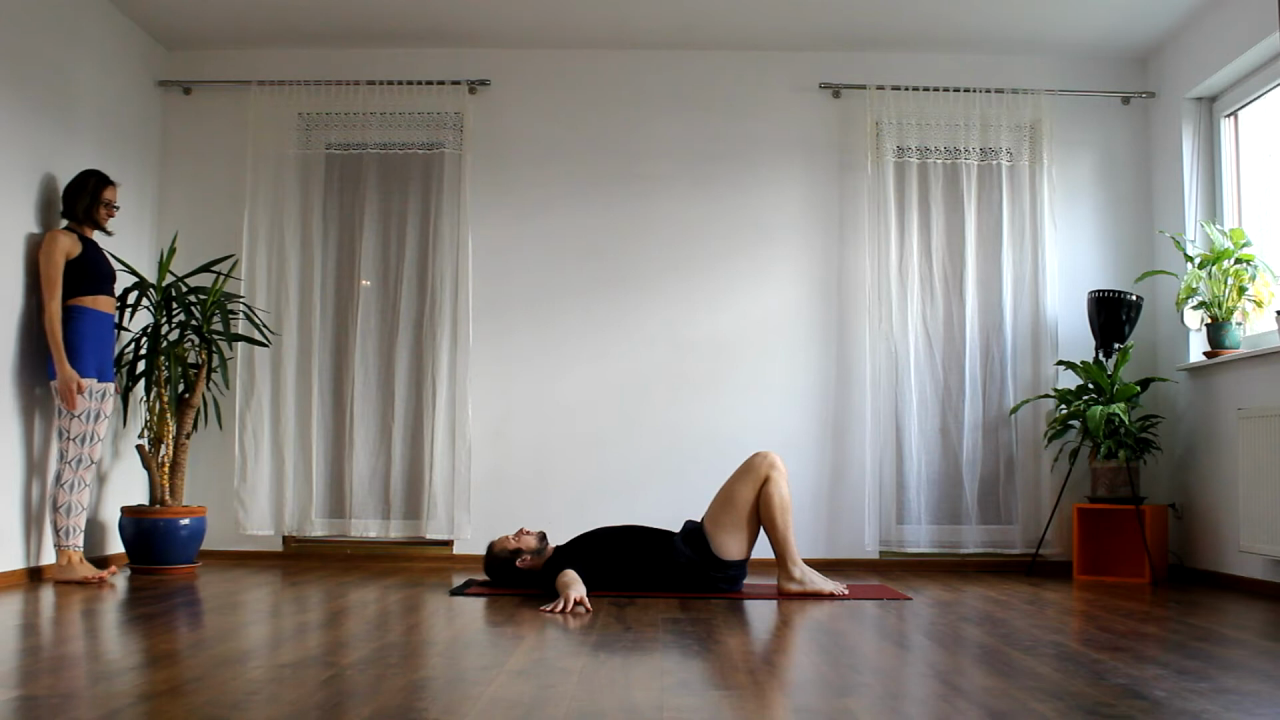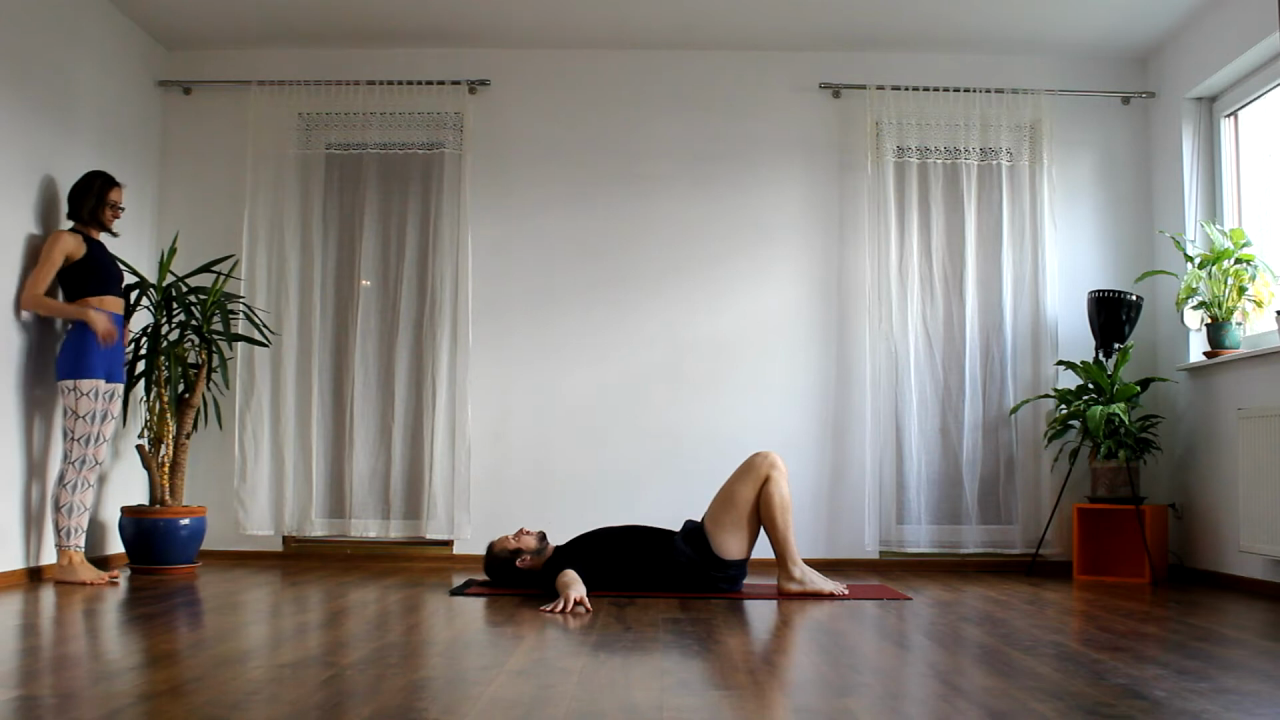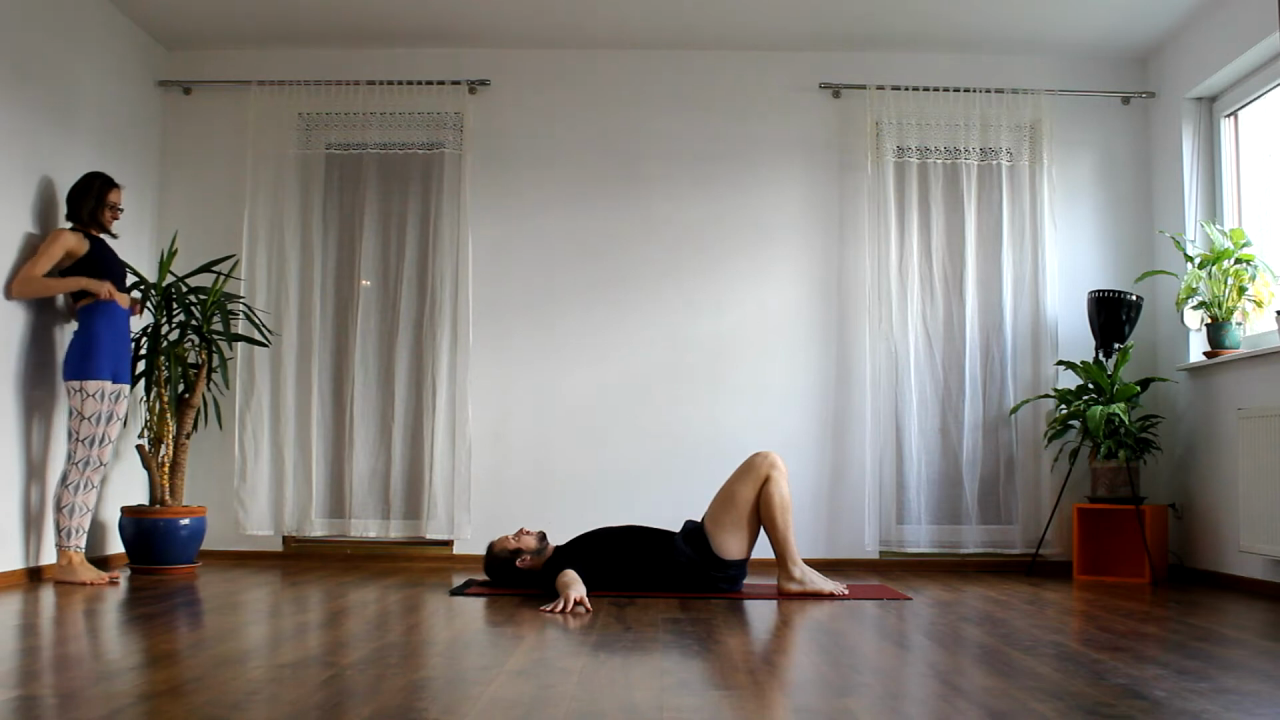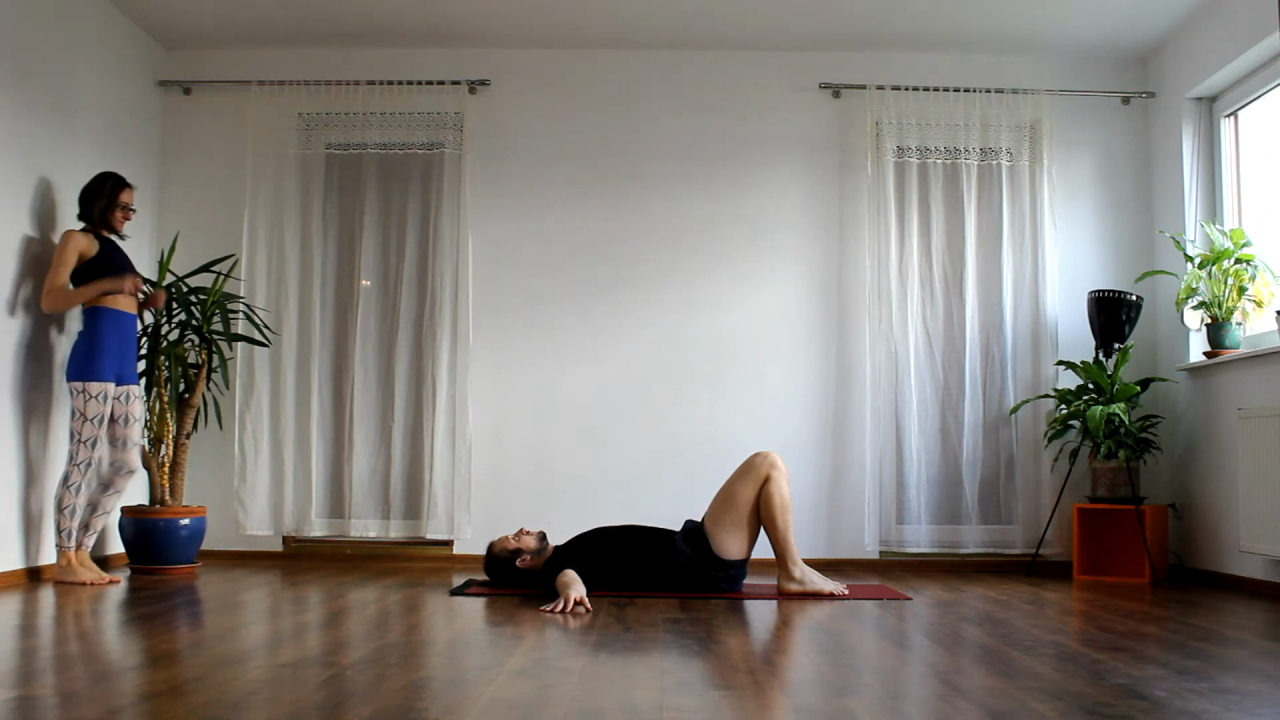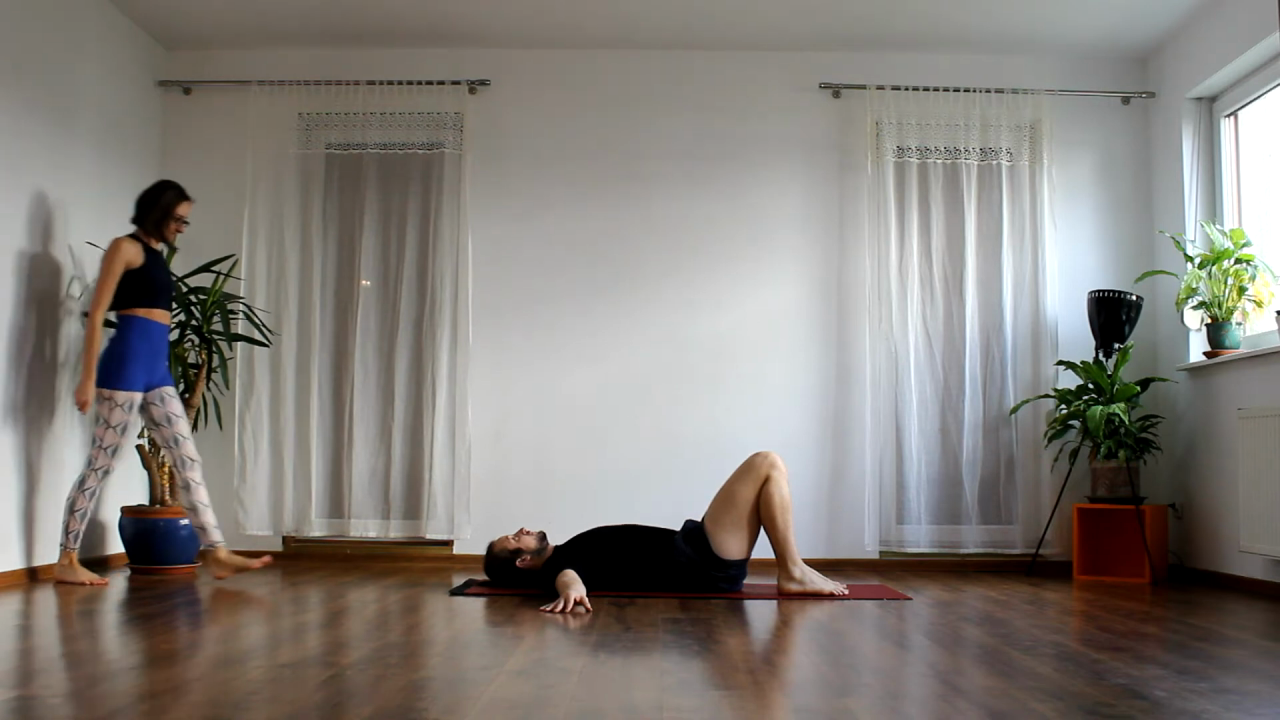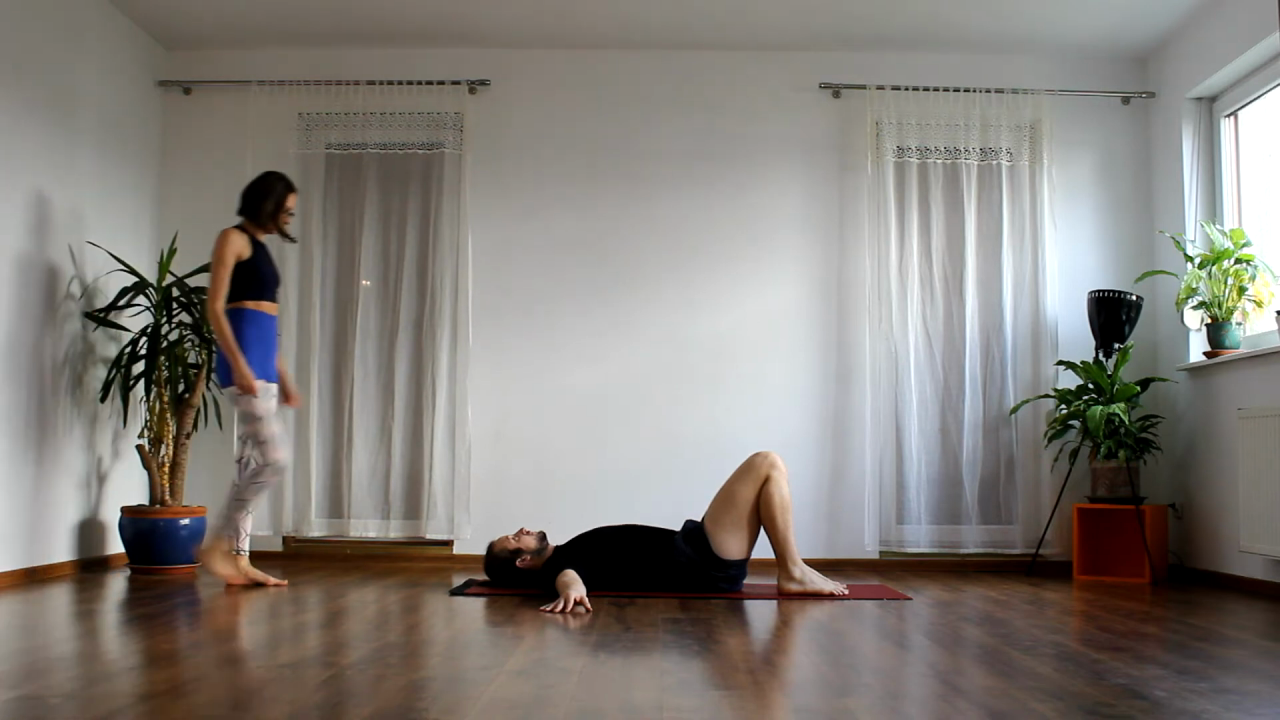
dt=0.5s
person 1, frame 1
left shoulder: (94, 248)
right shoulder: (61, 239)
right elbow: (52, 308)
left wrist: (109, 371)
right wrist: (63, 366)
left hip: (103, 354)
right hip: (78, 349)
left knee: (87, 462)
right knee: (74, 459)
left ankle: (75, 556)
right ankle: (65, 559)
person 1, frame 2
left shoulder: (100, 248)
right shoulder: (65, 240)
right elbow: (31, 298)
left wrist: (119, 331)
right wrist: (85, 313)
left hip: (107, 358)
right hip: (84, 353)
left knee: (92, 462)
right knee: (78, 460)
left ankle: (77, 557)
right ankle: (65, 559)
person 1, frame 3
left shoulder: (100, 245)
right shoulder: (67, 239)
right elbow: (21, 285)
left wrist: (125, 303)
right wrist: (83, 281)
left hip: (118, 356)
right hip: (92, 354)
left knee: (97, 463)
right knee: (81, 460)
left ankle: (77, 556)
right ankle: (64, 560)
person 1, frame 4
left shoulder: (113, 248)
right shoulder: (77, 240)
right elbow: (50, 301)
left wrist: (146, 300)
right wrist: (106, 284)
left hip: (126, 360)
right hip: (96, 356)
left knee: (126, 464)
right knee: (83, 461)
left ankle: (82, 552)
right ankle: (64, 560)
person 1, frame 5
left shoulder: (157, 256)
right shoulder: (125, 248)
right elbow: (97, 313)
right wrist: (89, 376)
left hip: (158, 370)
right hip: (128, 364)
left knee: (189, 461)
right knee: (101, 464)
left ankle: (219, 555)
right ankle: (67, 560)
person 1, frame 6
left shoulder: (261, 246)
right shoulder: (232, 239)
right elbow: (215, 308)
left wrist: (281, 375)
right wrist: (240, 366)
left hip: (263, 363)
right hip: (243, 360)
left knee: (250, 462)
right knee: (274, 459)
left ankle: (237, 560)
right ankle: (217, 544)
person 2, frame 1
left shoulder: (559, 557)
right shoulder: (554, 568)
right elbow: (569, 576)
right wrist: (571, 589)
left hip: (695, 556)
right hip: (704, 566)
left knee: (763, 469)
right knee: (767, 464)
left ankle: (794, 571)
right ankle: (792, 573)
person 2, frame 2
left shoulder: (560, 557)
right shoulder: (555, 568)
right elbow: (570, 578)
right wrist: (570, 589)
left hip: (694, 555)
right hip: (705, 566)
left knee: (765, 471)
right knee: (767, 464)
left ankle: (793, 571)
right ankle: (792, 573)
person 2, frame 3
left shoulder: (559, 557)
right shoulder: (555, 568)
right elbow: (569, 576)
right wrist: (571, 589)
left hip: (694, 556)
right hip: (704, 566)
left knee: (763, 468)
right knee: (767, 464)
left ankle: (794, 571)
right ankle: (793, 573)
person 2, frame 4
left shoulder: (560, 556)
right shoulder: (555, 567)
right elbow: (568, 577)
right wrist: (570, 589)
left hip: (694, 554)
right hip: (704, 566)
left knee: (764, 470)
right knee: (767, 464)
left ankle: (793, 570)
right ankle: (792, 573)
person 2, frame 5
left shoulder: (560, 556)
right shoulder: (555, 568)
right elbow: (569, 576)
right wrist: (570, 589)
left hip: (695, 556)
right hip: (704, 566)
left knee: (762, 469)
right knee: (767, 464)
left ankle: (793, 571)
right ankle: (792, 573)
person 2, frame 6
left shoulder: (560, 557)
right shoulder: (555, 567)
right elbow: (568, 577)
right wrist: (570, 589)
left hip: (694, 554)
right hip: (705, 565)
left knee: (763, 472)
right knee: (767, 464)
left ankle: (792, 570)
right ankle: (792, 573)
